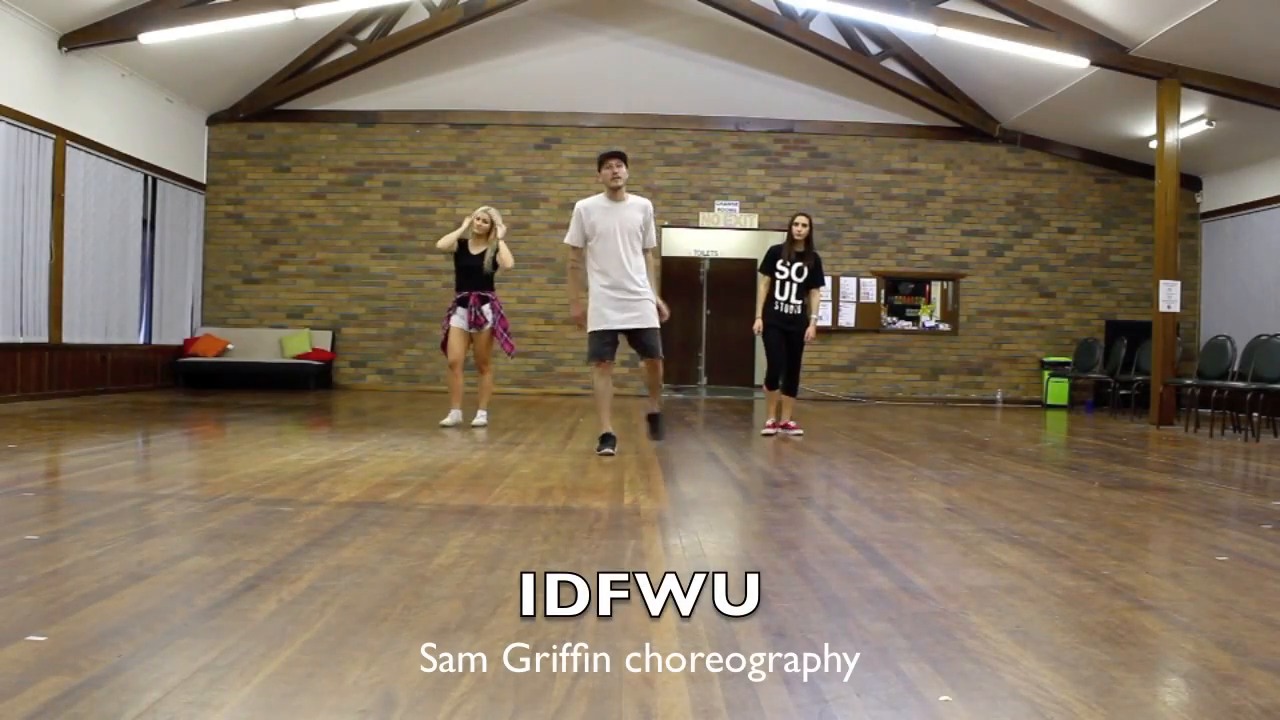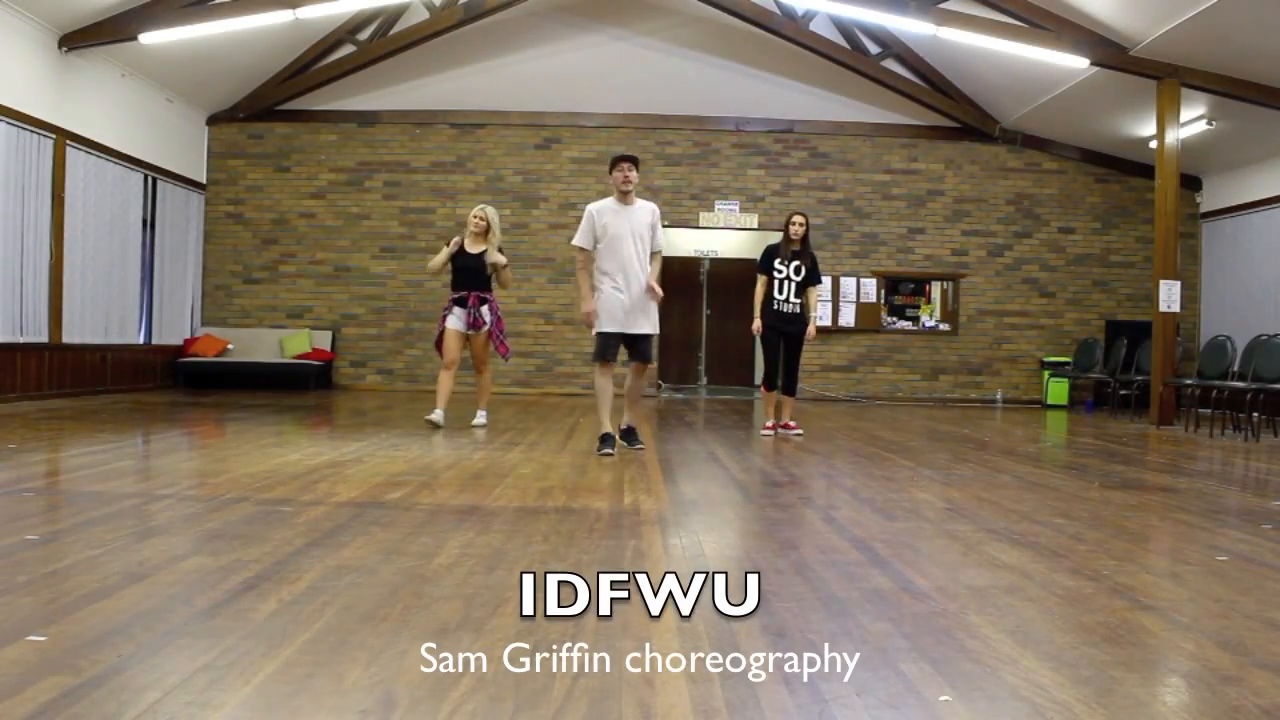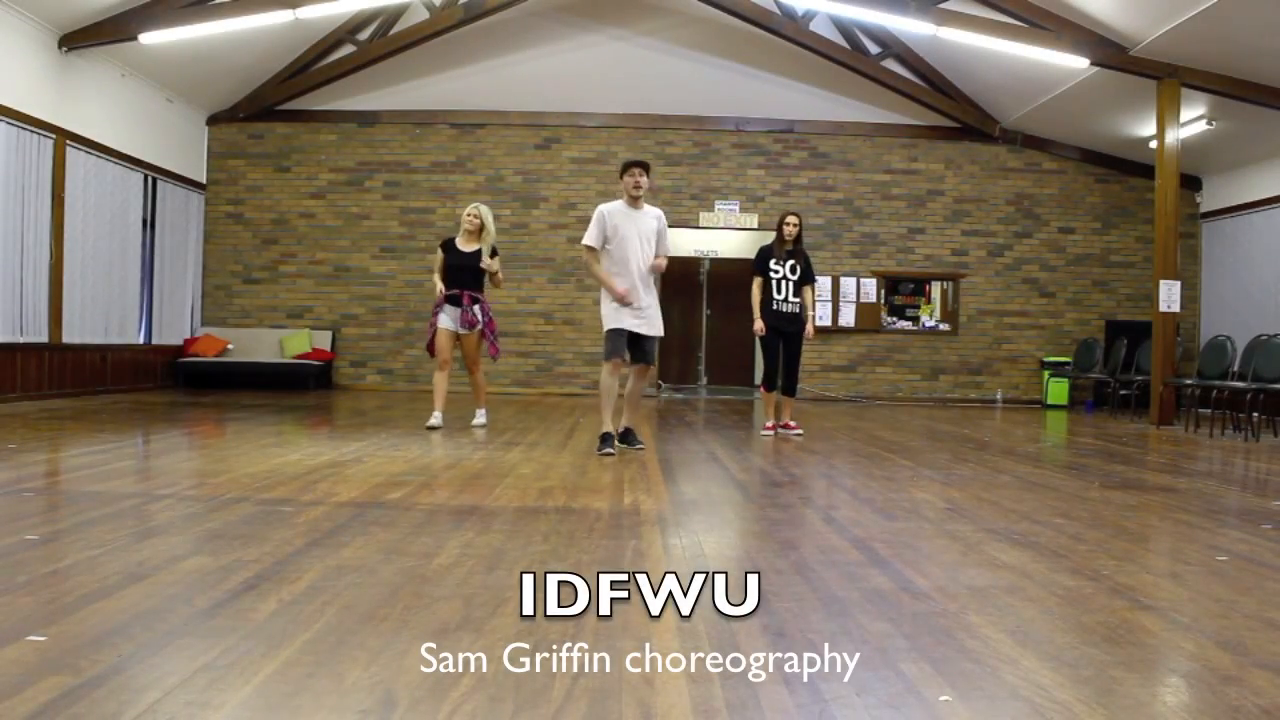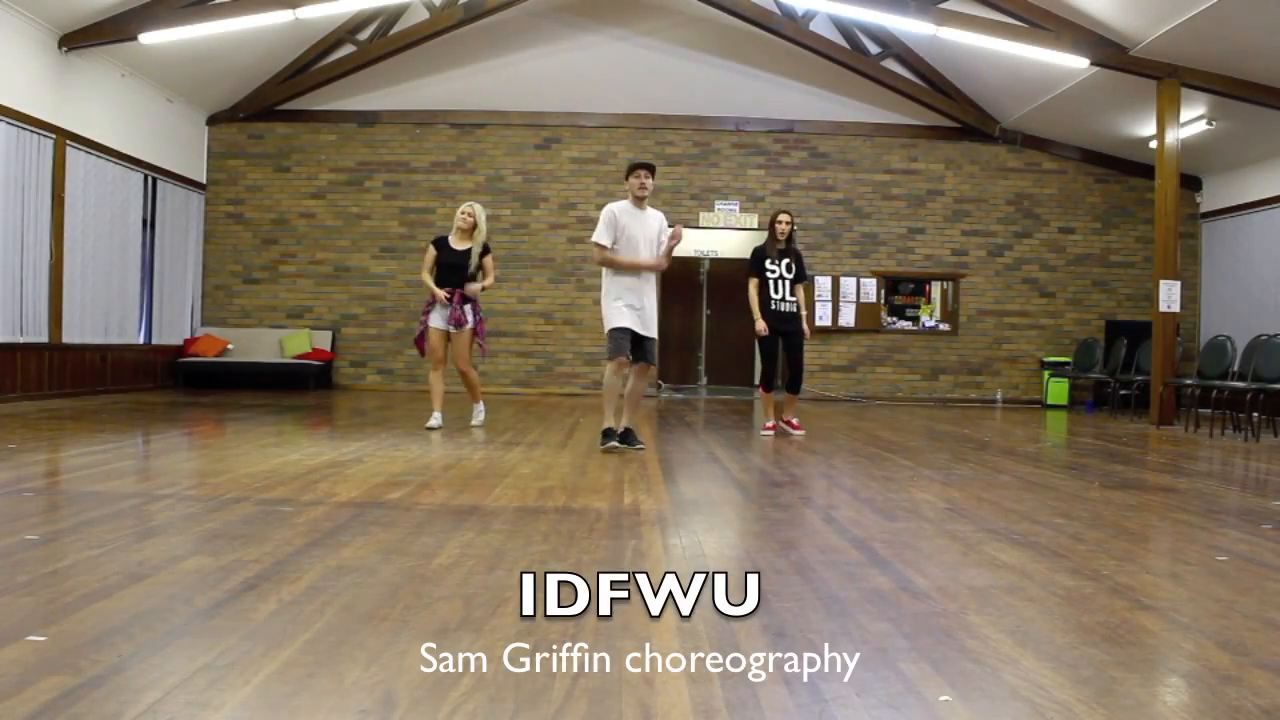
dt=0.2s
person 1, frame 1
left shoulder: (643, 207)
right shoulder: (585, 208)
left elbow: (650, 254)
right elbow: (575, 259)
left wrist: (655, 295)
right wrist: (576, 301)
left hip: (639, 300)
right hip: (603, 302)
left knee: (653, 359)
right knee: (602, 364)
left ankle: (654, 410)
right ankle: (606, 433)
person 1, frame 2
left shoulder: (651, 211)
right shoulder: (595, 211)
left elbow: (656, 254)
right elbow: (583, 260)
left wrist: (654, 281)
right wrist: (586, 299)
left hip: (641, 304)
right hip: (609, 303)
left knee: (640, 365)
right knee: (605, 364)
left ankle: (628, 426)
right ankle: (606, 433)
person 1, frame 3
left shoulder: (657, 216)
right shoulder: (606, 212)
right elbow: (590, 258)
left wrist: (660, 264)
right wrist: (612, 287)
left hip: (647, 303)
right hip: (617, 303)
left knee: (643, 366)
right knee: (614, 361)
left ankle: (627, 428)
right ankle: (607, 432)
person 1, frame 4
left shoulder: (658, 218)
right shoulder: (613, 211)
left elbow: (660, 265)
right elbow: (600, 256)
left wrist: (670, 247)
right wrist: (641, 264)
left hip: (646, 304)
right hip: (618, 300)
left knee: (643, 366)
right knee: (618, 360)
left ankle: (626, 428)
right ankle: (608, 428)
person 2, frame 1
left shoulder: (813, 259)
right shoulder: (776, 252)
left elbow: (814, 292)
right elbow: (764, 285)
left wrist: (812, 323)
right wrist: (758, 316)
left hip: (797, 322)
right hip: (773, 320)
left knee: (792, 371)
right knee: (774, 368)
left ankle: (786, 420)
right ankle: (771, 419)
person 2, frame 2
left shoulder: (809, 257)
right shoulder: (772, 251)
left elbow: (811, 291)
right elbow: (761, 285)
left wrist: (812, 321)
right wrist: (757, 316)
left hip: (796, 322)
right hip: (771, 320)
left knee: (791, 371)
right knee: (771, 369)
left ankle: (786, 420)
right ankle: (769, 420)
person 2, frame 3
left shoulder: (802, 256)
right shoulder: (766, 252)
left elbow: (806, 290)
right elbow: (756, 287)
left wrist: (810, 320)
right wrist: (757, 317)
left hip: (794, 321)
right hip: (770, 320)
left knee: (792, 371)
right knee: (771, 370)
left ankle: (786, 421)
right ankle: (769, 420)
person 2, frame 4
left shoulder: (795, 255)
right shoulder: (760, 253)
left elbow: (799, 289)
right elbow: (753, 288)
left wrist: (804, 320)
right wrist: (757, 318)
left hip: (792, 321)
right hip: (769, 320)
left knee: (796, 369)
right knee: (769, 370)
left ankle: (788, 417)
right ankle: (770, 420)
person 3, frame 1
left shoulder: (494, 250)
right shoulder: (461, 245)
left elbow: (508, 264)
right elbow: (440, 245)
left wrist: (501, 237)
right wrist: (462, 228)
left hip: (485, 308)
right hip: (460, 308)
left knee: (483, 365)
right knee: (453, 362)
left ankle: (482, 412)
right ankle: (456, 412)
person 3, frame 2
left shoulder: (494, 251)
right shoulder: (456, 245)
left elbow: (505, 285)
right elbow: (431, 268)
left wrist: (503, 264)
right wrist: (449, 250)
left hip: (482, 309)
right hip: (456, 308)
left knee: (481, 365)
right knee: (449, 363)
left ankle: (481, 413)
right ankle: (439, 412)
person 3, frame 3
left shoulder: (488, 249)
right shoulder: (448, 245)
left elbow: (498, 283)
right elbow: (437, 272)
left wrist: (493, 271)
right wrist: (438, 284)
left hip: (473, 309)
right hip: (447, 308)
left knee: (473, 365)
right knee: (442, 362)
left ankle: (481, 411)
right ankle: (437, 414)
person 3, frame 4
left shoulder: (481, 247)
right shoulder: (440, 243)
left elbow: (491, 277)
right elbow: (425, 272)
left wrist: (480, 286)
right wrist: (434, 290)
left hip: (464, 308)
right hip: (438, 306)
left knee: (463, 365)
right knee: (436, 362)
left ankle: (478, 405)
right ankle: (437, 414)
